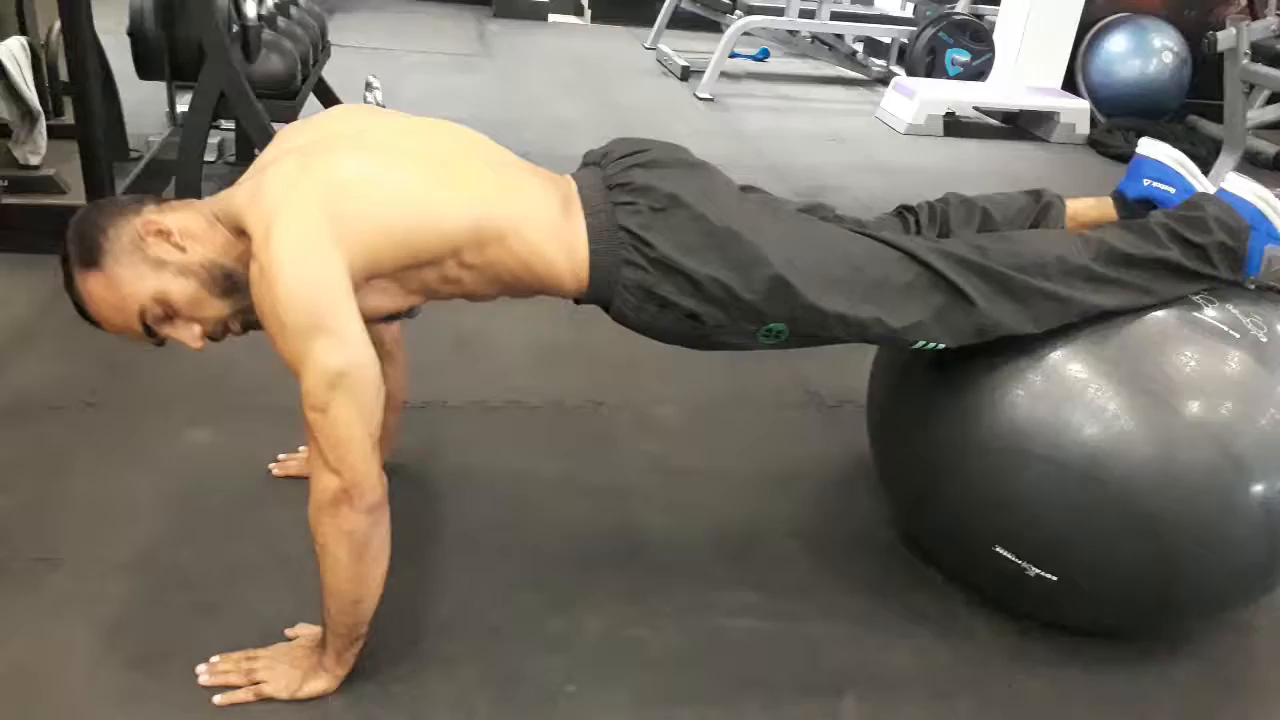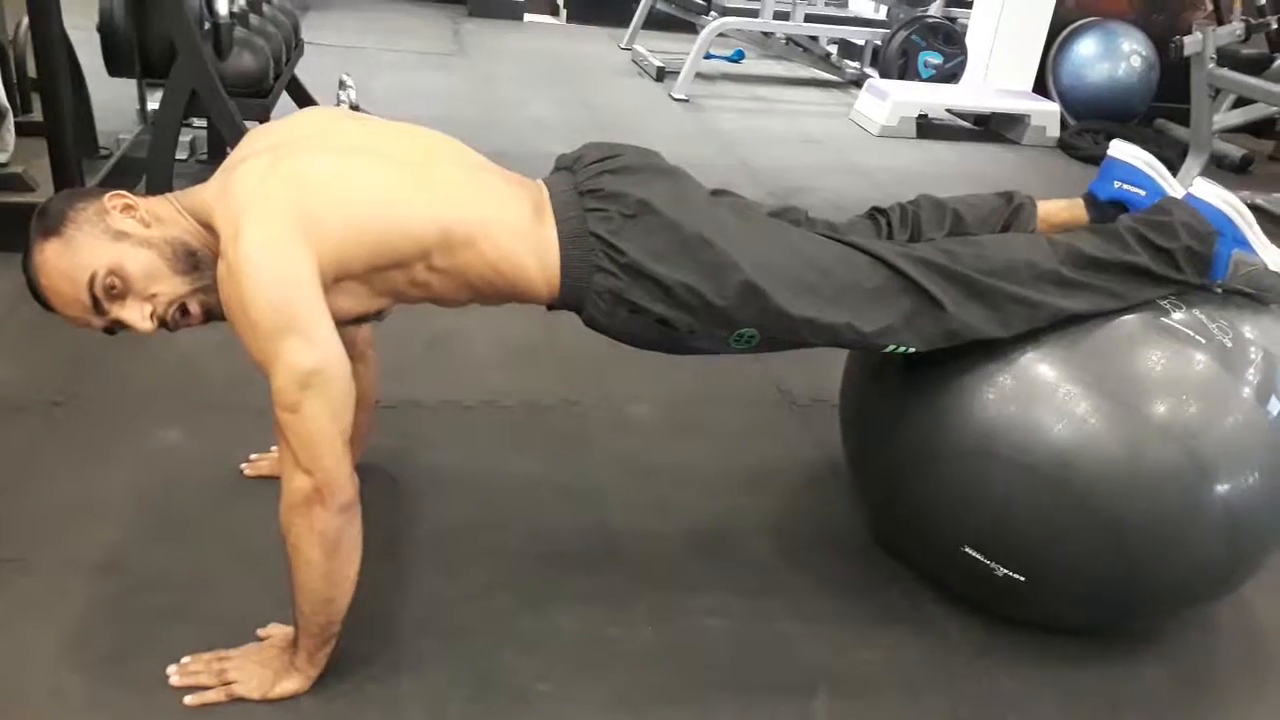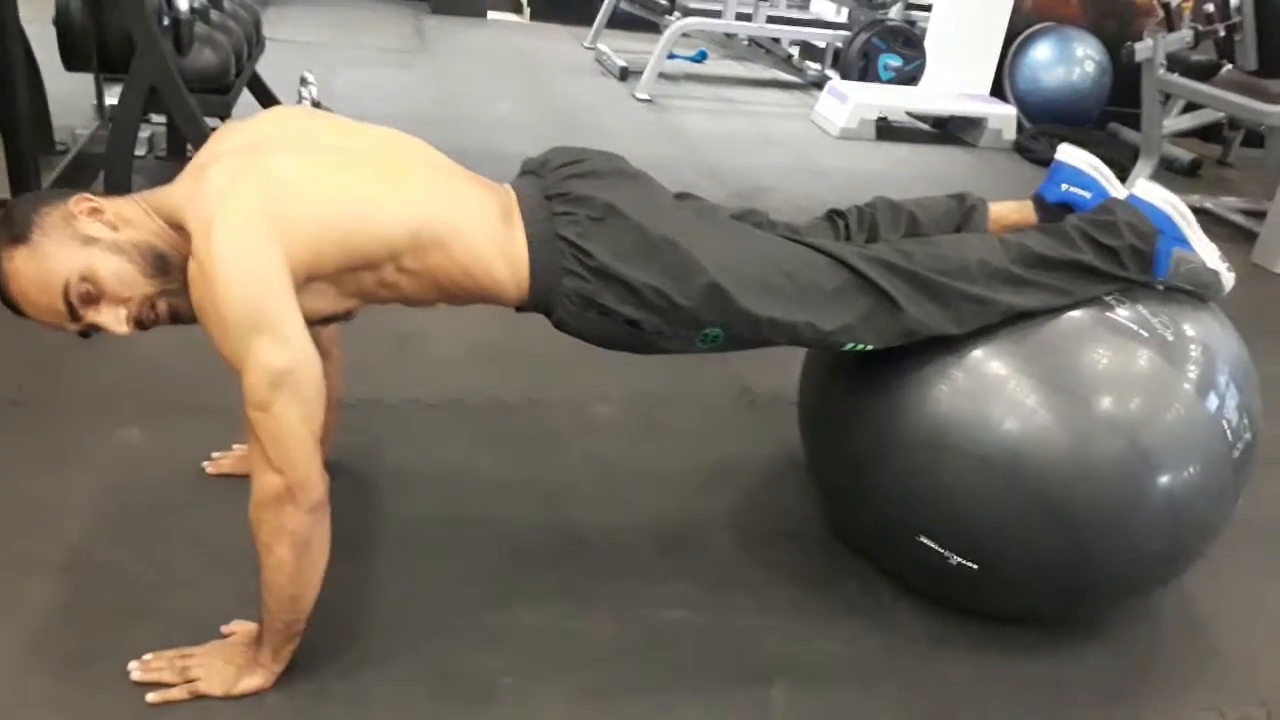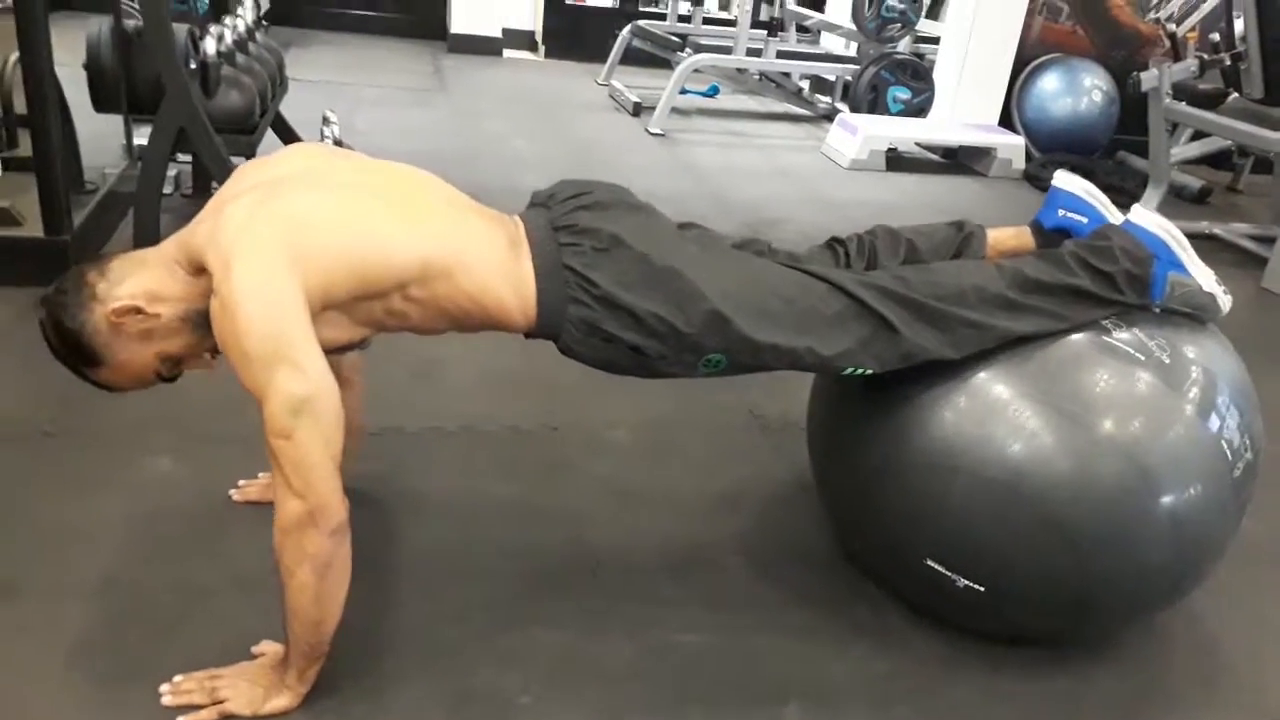
dt=0.7s
person 1, frame 1
left shoulder: (285, 260)
right shoulder: (294, 158)
left elbow: (352, 492)
left wrist: (328, 659)
right wrist: (364, 438)
left hip: (661, 256)
right hip: (630, 188)
left knee: (941, 293)
right knee: (904, 244)
right ankle: (1128, 197)
person 1, frame 2
left shoulder: (252, 257)
right shoulder: (264, 156)
left elbow: (323, 494)
left wrist: (303, 657)
right wrist: (332, 436)
left hip: (631, 262)
right hip: (605, 193)
left knee: (910, 301)
right knee: (875, 248)
right ankle: (1103, 201)
person 1, frame 3
left shoulder: (222, 256)
right shoulder: (232, 155)
left elbow: (296, 490)
left wrist: (263, 656)
right wrist: (292, 429)
left hip: (596, 265)
right hip: (567, 197)
left knee: (872, 298)
right knee: (831, 249)
left ankle: (1134, 238)
right ankle: (1053, 200)
person 1, frame 4
left shoulder: (241, 294)
right shoulder: (253, 192)
left elbow: (318, 515)
right wrist: (311, 457)
left hip: (600, 294)
right hip: (579, 227)
left knee: (866, 325)
right knee: (833, 279)
left ankle: (1130, 265)
right ankle: (1047, 226)
